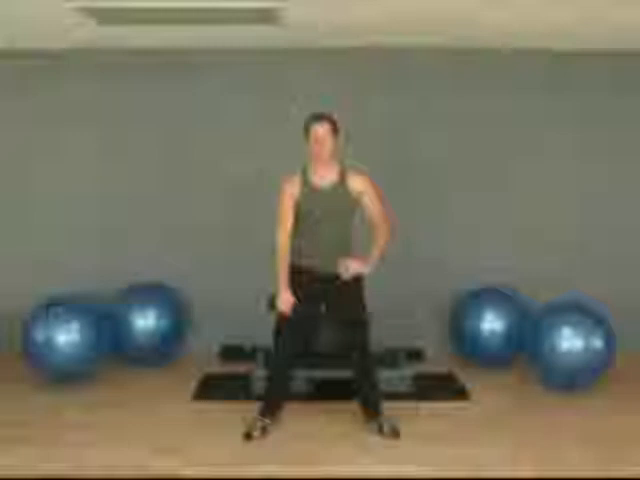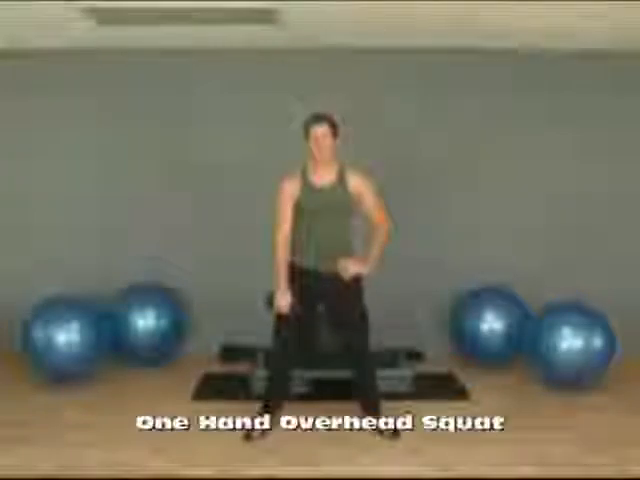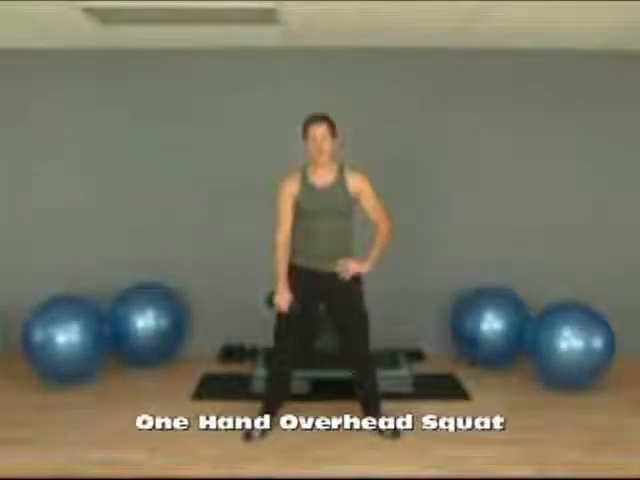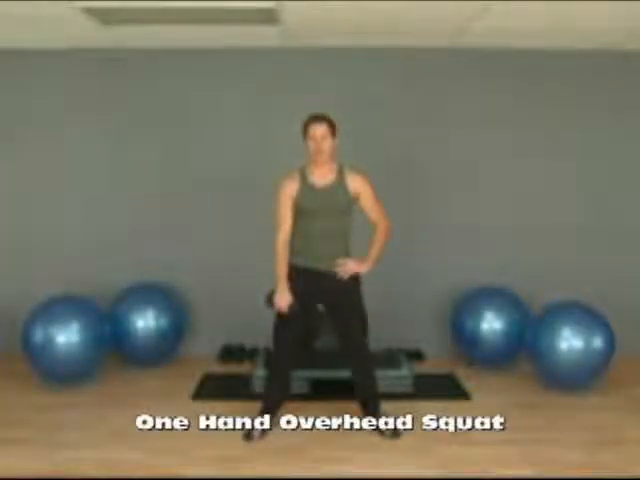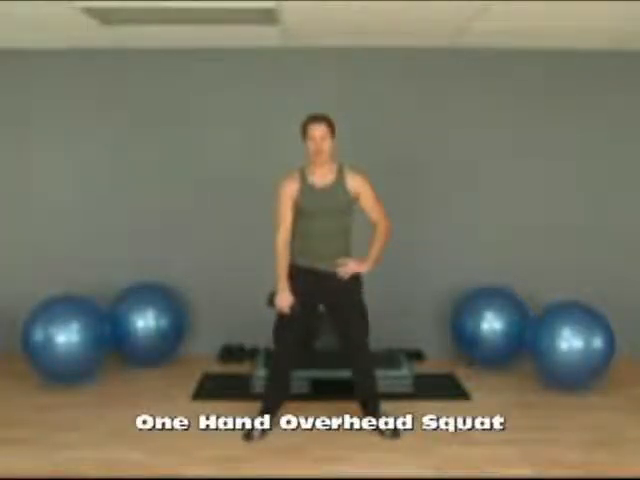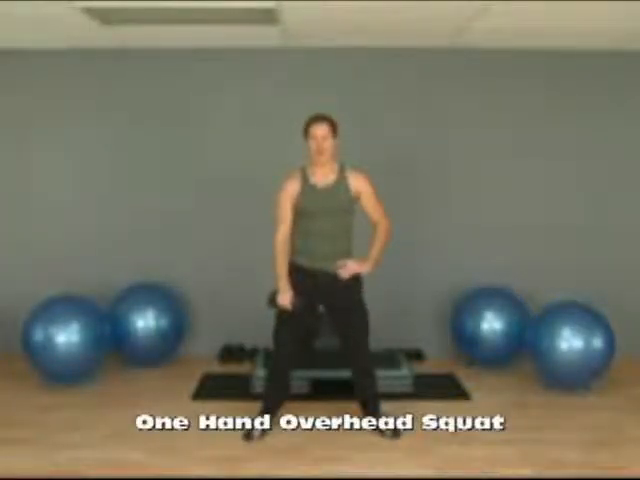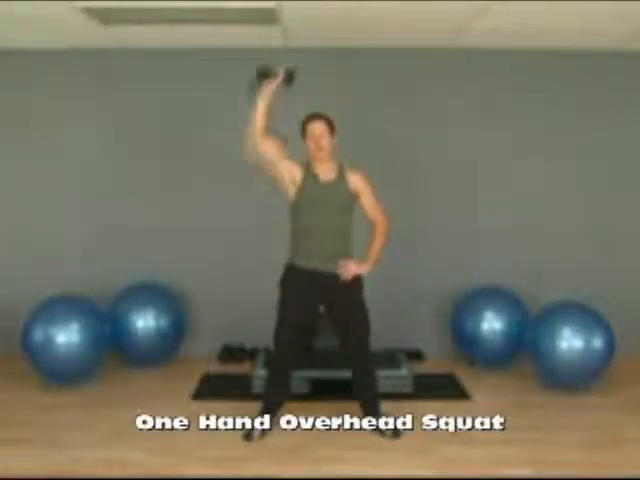
dt=0.7s
person 1, frame 1
left shoulder: (357, 182)
right shoulder: (293, 185)
left elbow: (384, 224)
right elbow: (283, 236)
left wrist: (369, 263)
right wrist: (283, 288)
left hip: (343, 277)
right hip: (302, 276)
left knee: (360, 346)
right knee: (285, 348)
left ankle: (374, 414)
right ankle: (267, 414)
person 1, frame 2
left shoulder: (355, 181)
right shoulder: (292, 184)
left elbow: (383, 223)
right elbow: (283, 235)
left wrist: (368, 264)
right wrist: (281, 286)
left hip: (342, 277)
right hip: (301, 275)
left knee: (359, 346)
right knee: (283, 347)
left ankle: (373, 413)
right ankle: (268, 413)
person 1, frame 3
left shoulder: (355, 181)
right shoulder: (292, 184)
left elbow: (384, 224)
right elbow: (283, 236)
left wrist: (368, 263)
right wrist: (281, 285)
left hip: (341, 277)
right hip: (301, 275)
left knee: (359, 348)
right knee: (284, 348)
left ankle: (375, 415)
right ankle: (266, 416)
person 1, frame 4
left shoulder: (354, 181)
right shoulder: (292, 184)
left elbow: (383, 224)
right elbow: (283, 236)
left wrist: (367, 263)
right wrist: (281, 285)
left hip: (340, 276)
right hip: (300, 275)
left knee: (358, 348)
right knee: (284, 348)
left ankle: (374, 414)
right ankle: (265, 416)
person 1, frame 5
left shoulder: (354, 181)
right shoulder: (291, 185)
left elbow: (383, 223)
right elbow: (283, 236)
left wrist: (367, 263)
right wrist: (282, 286)
left hip: (341, 276)
right hip: (301, 275)
left knee: (359, 347)
right knee: (285, 349)
left ankle: (374, 414)
right ankle: (266, 416)
person 1, frame 6
left shoulder: (355, 181)
right shoulder: (293, 184)
left elbow: (383, 223)
right elbow: (282, 235)
left wrist: (368, 264)
right wrist: (283, 284)
left hip: (341, 277)
right hip: (301, 275)
left knee: (358, 347)
right knee: (284, 348)
left ankle: (373, 413)
right ankle: (266, 415)
person 1, frame 7
left shoulder: (354, 179)
right shoulder: (294, 175)
left elbow: (381, 222)
right elbow: (258, 141)
left wrist: (368, 264)
right wrist: (267, 93)
left hip: (342, 278)
right hip: (300, 277)
left knee: (359, 348)
right knee: (285, 349)
left ankle: (373, 414)
right ankle: (266, 415)
